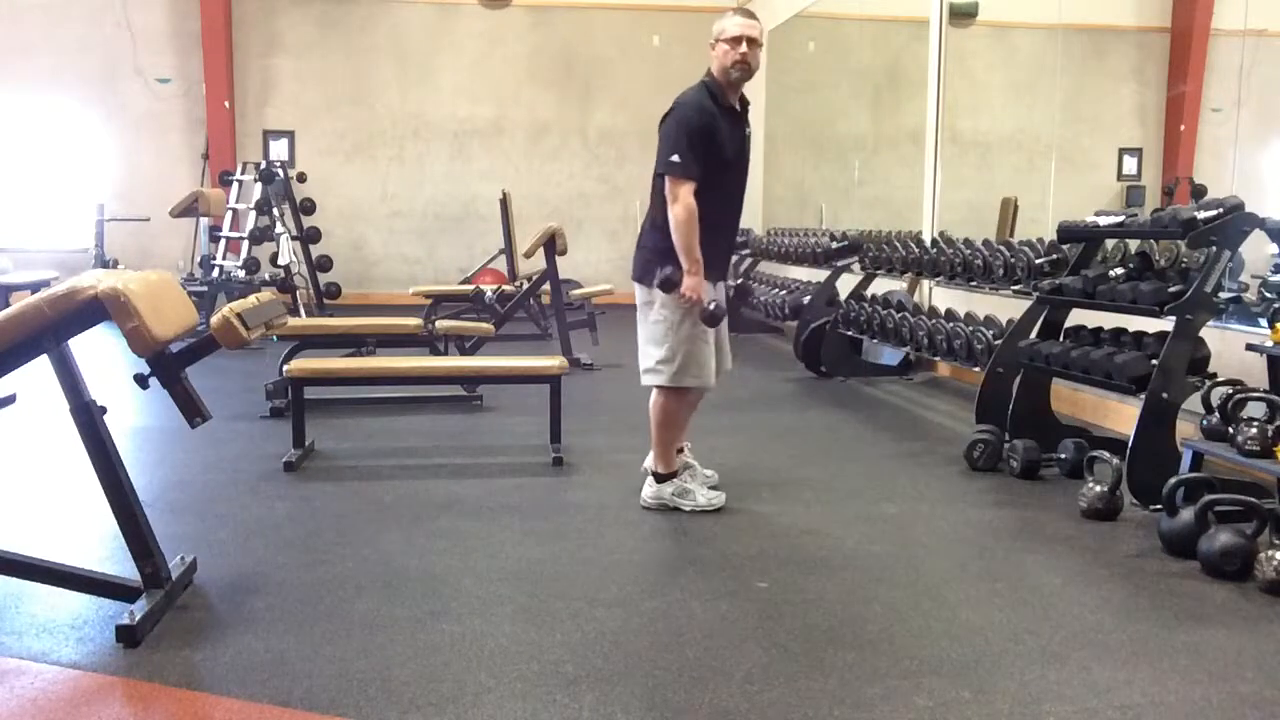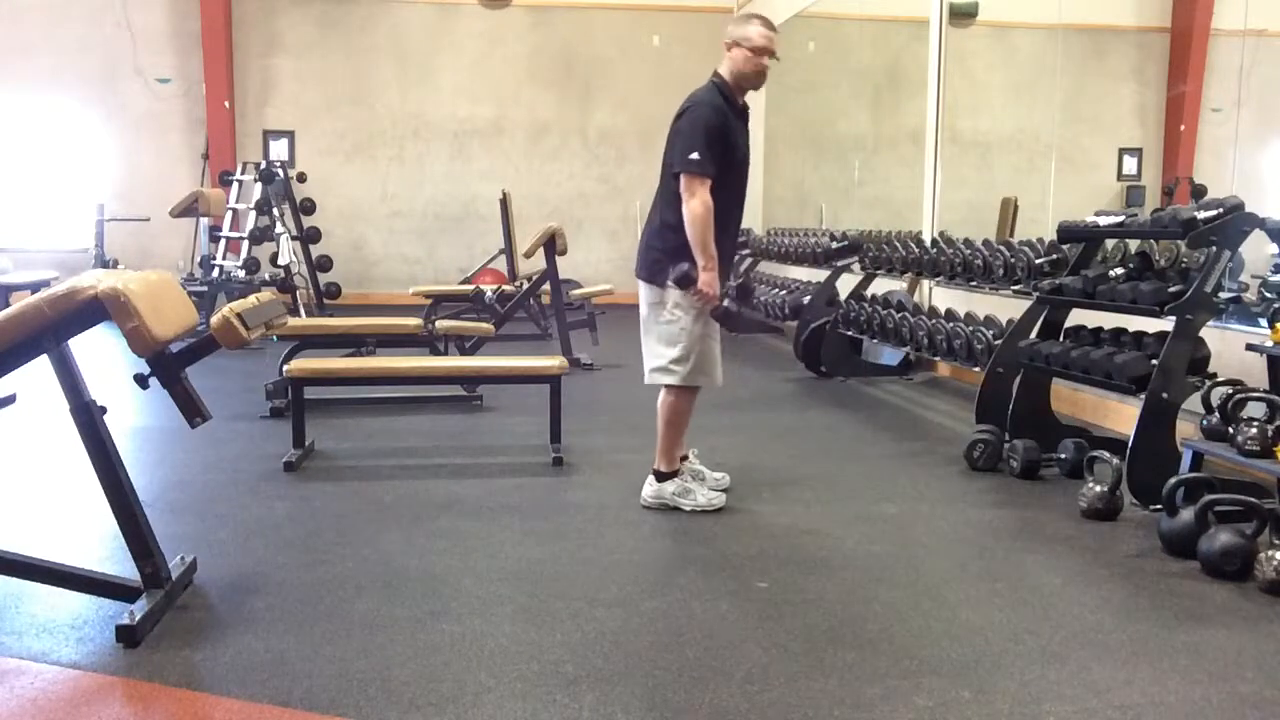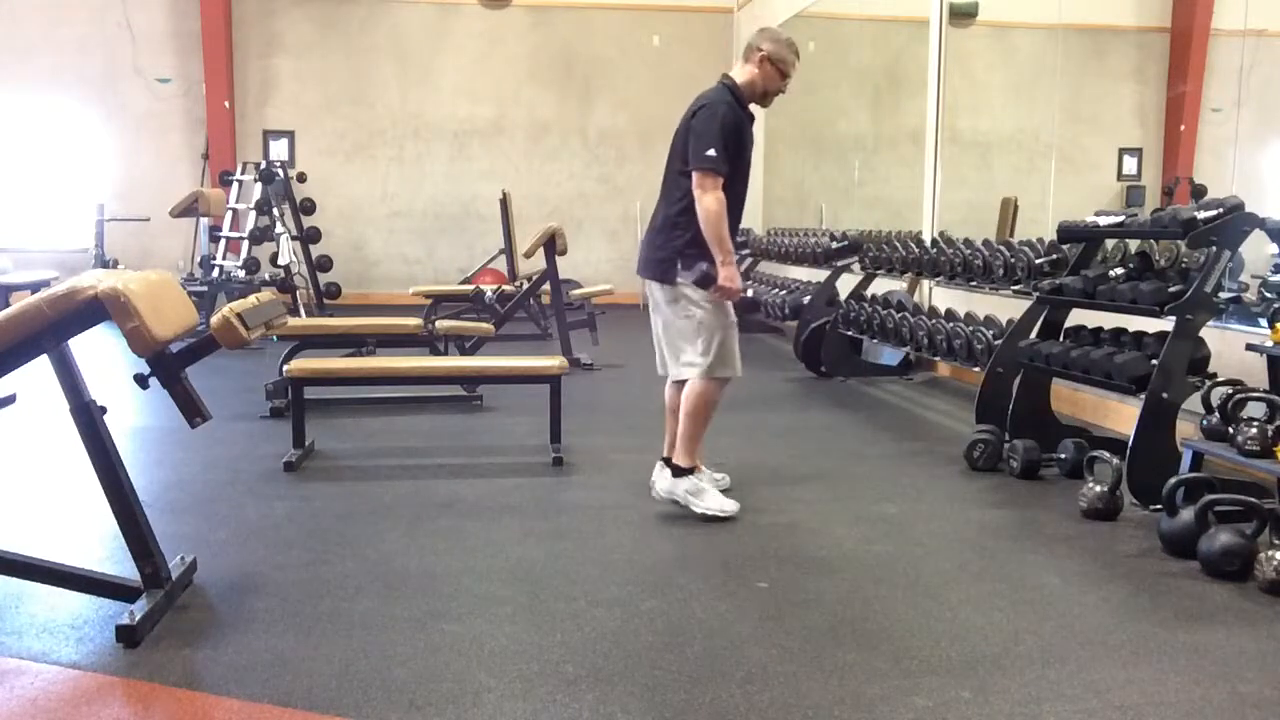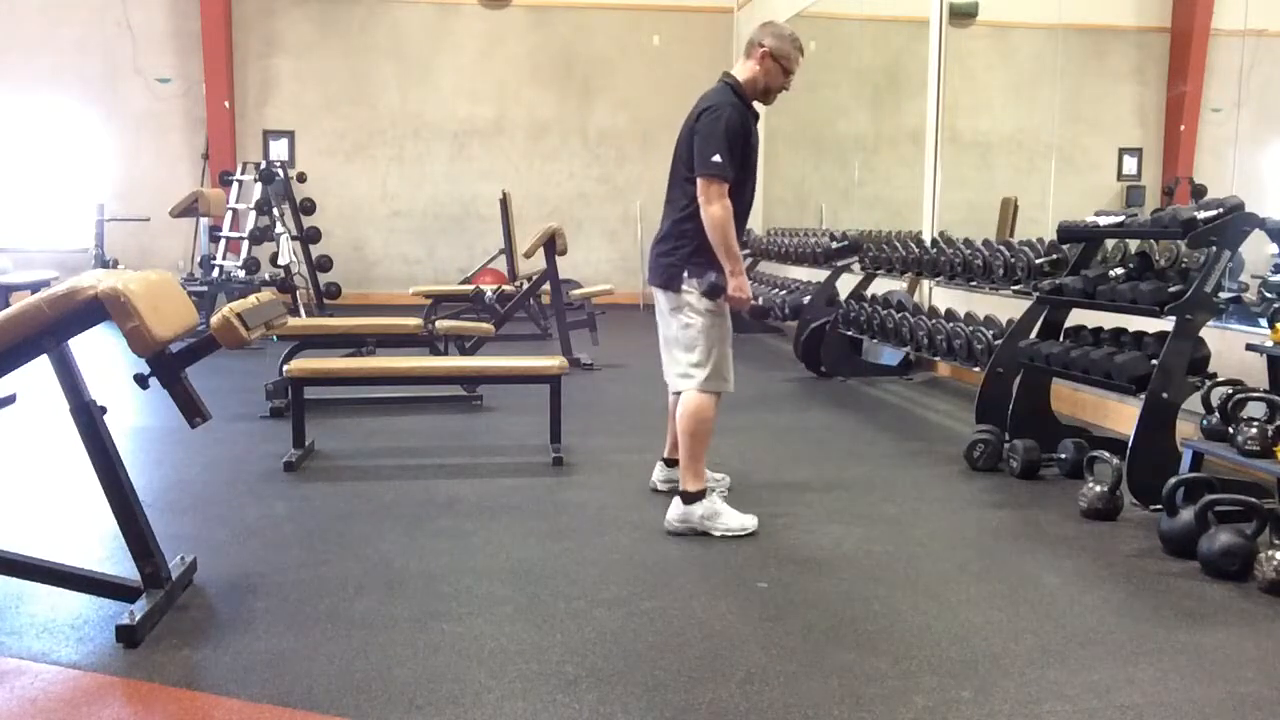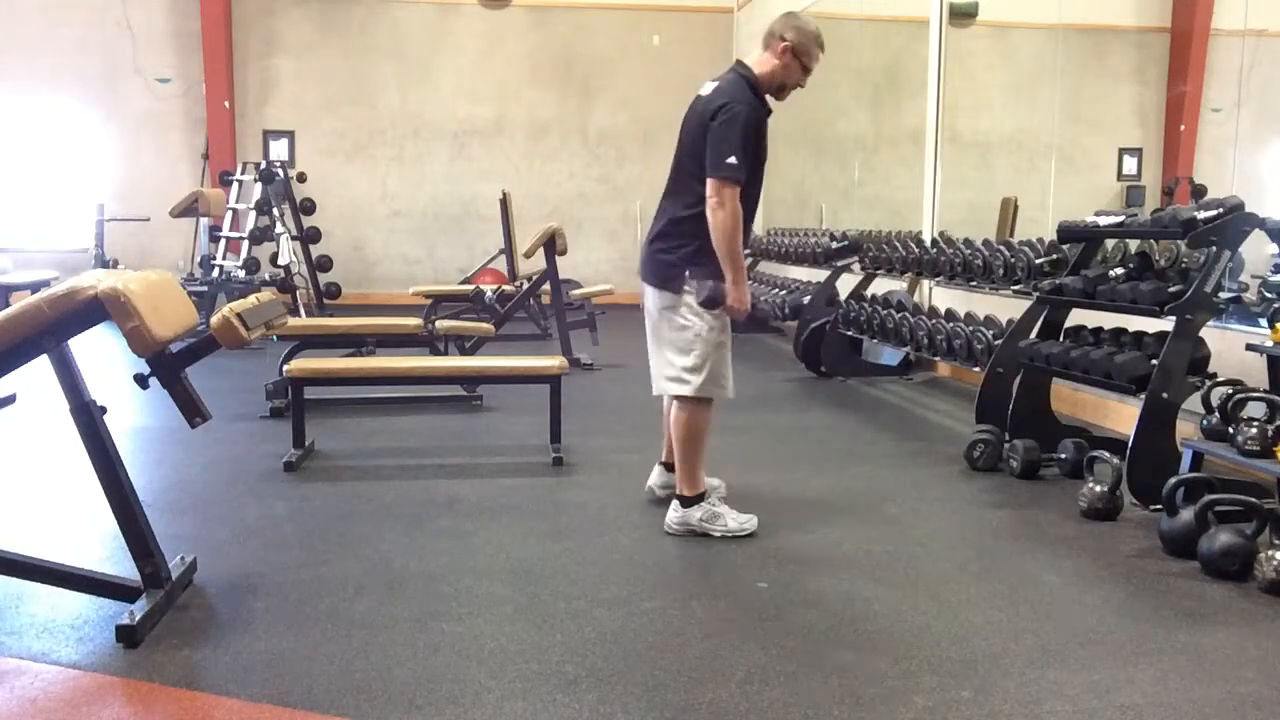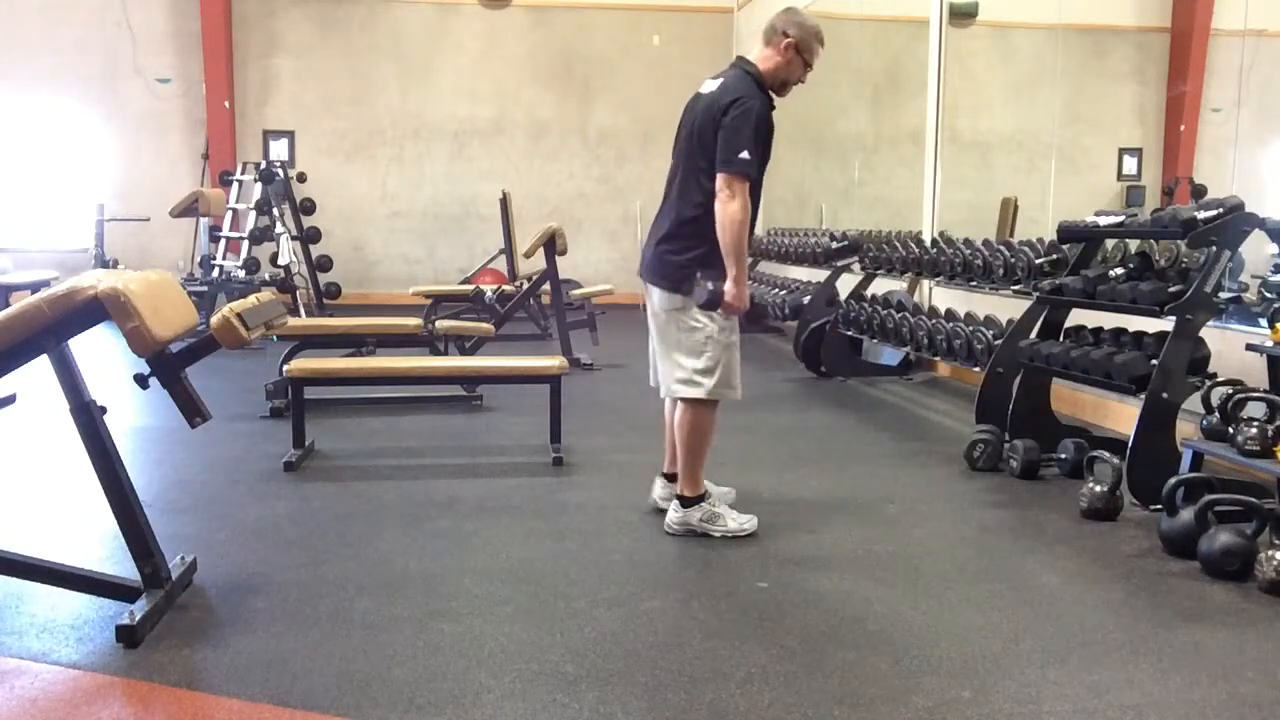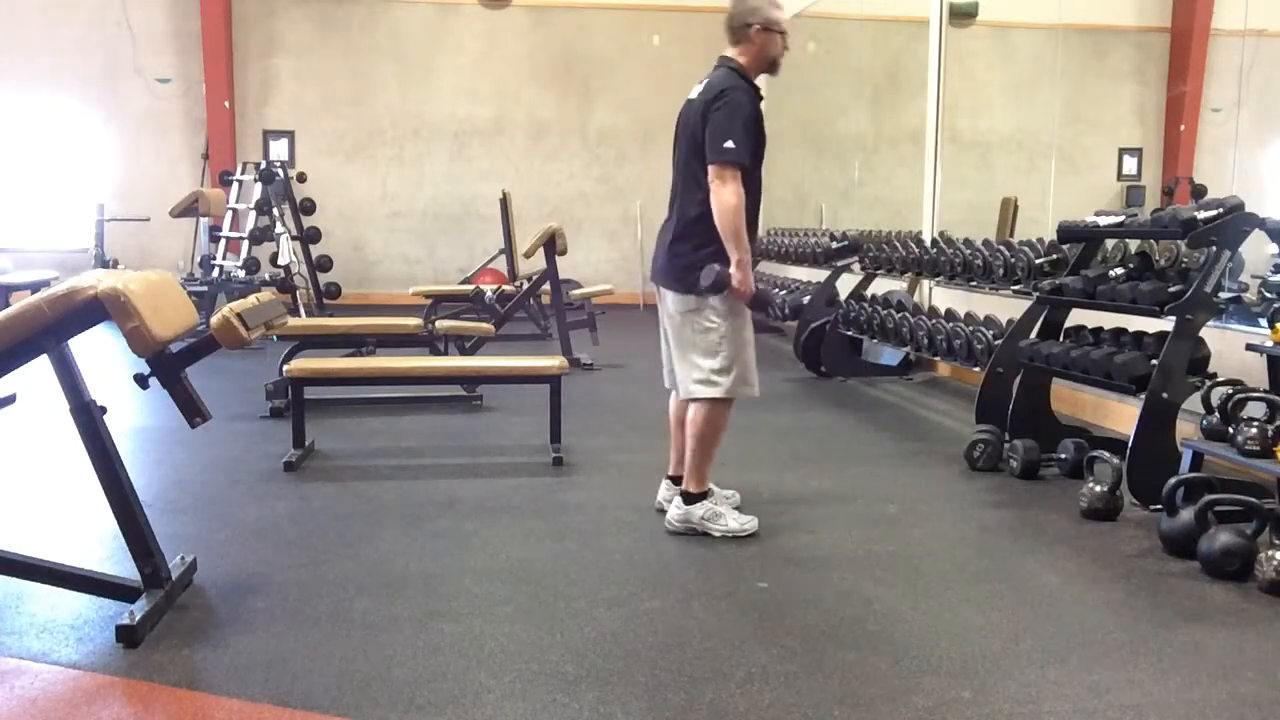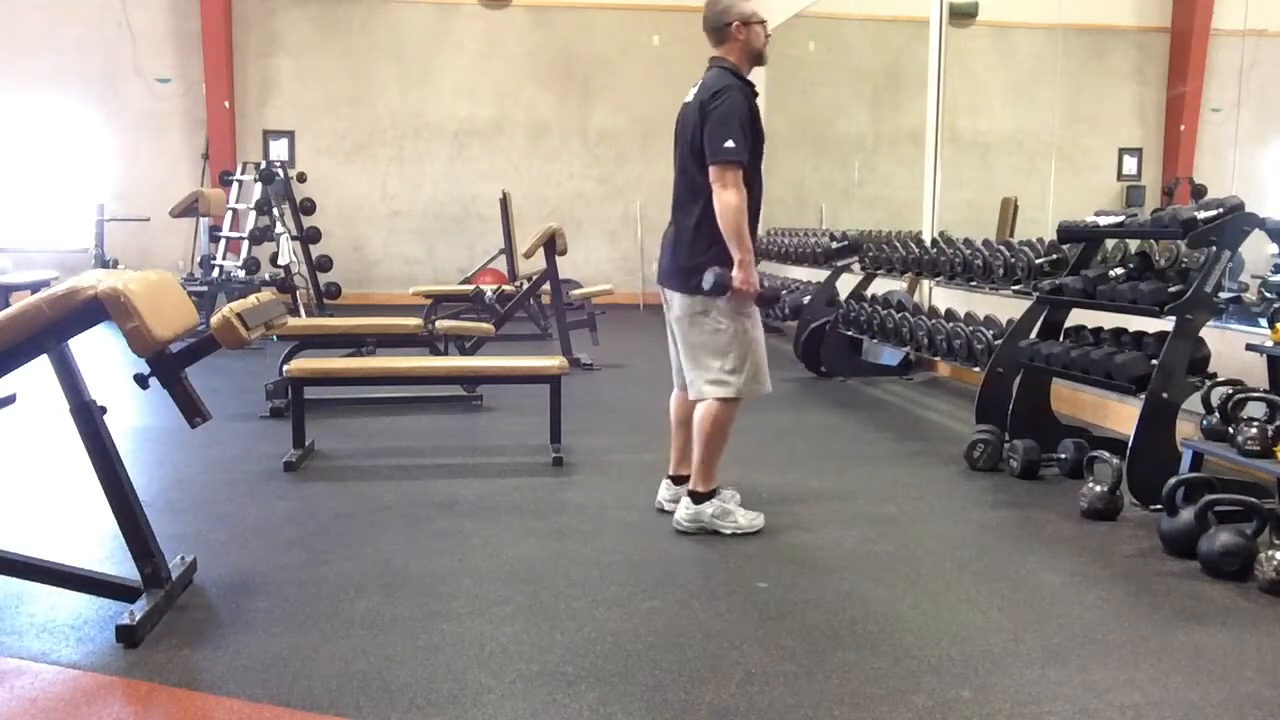
dt=0.3s
person 1, frame 1
left shoulder: (738, 111)
right shoulder: (692, 111)
right elbow: (678, 196)
right wrist: (690, 271)
left hip: (708, 268)
right hip: (675, 269)
left knee: (702, 371)
right knee: (676, 374)
left ankle: (672, 453)
right ankle: (663, 479)
person 1, frame 2
left shoulder: (732, 110)
right shoulder: (705, 109)
right elbow: (694, 194)
left wrist: (716, 265)
right wrist: (708, 268)
left hip: (682, 264)
right hip: (679, 266)
left knee: (686, 373)
right knee: (685, 374)
left ankle: (679, 462)
right ankle: (665, 479)
person 1, frame 3
left shoulder: (730, 110)
right shoulder: (719, 109)
right elbow: (706, 190)
left wrist: (718, 260)
right wrist: (726, 263)
left hip: (677, 258)
right hip: (685, 261)
left knee: (686, 369)
right knee: (711, 367)
left ankle: (674, 462)
right ankle: (682, 472)
person 1, frame 4
left shoulder: (732, 108)
right shoulder: (723, 110)
right elbow: (711, 197)
left wrist: (727, 267)
right wrist: (735, 272)
left hip: (686, 264)
right hip: (693, 268)
left knee: (688, 374)
right knee: (702, 381)
left ankle: (672, 465)
right ankle: (692, 501)
person 1, frame 5
left shoulder: (725, 90)
right shoulder: (739, 107)
right elbow: (721, 200)
right wrist: (736, 281)
left hip: (672, 258)
right hip: (690, 267)
left knee: (684, 378)
right knee: (696, 384)
left ankle: (671, 469)
right ankle: (689, 503)
person 1, frame 6
left shoulder: (718, 86)
right shoulder: (748, 102)
right elbow: (730, 195)
right wrist: (737, 276)
left hip: (668, 258)
right hip: (695, 268)
left knee: (683, 383)
right knee: (701, 387)
left ankle: (672, 481)
right ankle: (690, 504)
person 1, frame 7
left shoulder: (709, 88)
right shoulder: (735, 95)
right elbow: (724, 184)
right wrist: (740, 262)
left hip: (678, 261)
right hip: (706, 268)
left knee: (691, 382)
right knee: (718, 386)
left ankle: (678, 482)
right ankle: (693, 500)
person 1, frame 8
left shoulder: (705, 90)
right shoulder: (730, 94)
right elbow: (726, 186)
right wrist: (744, 263)
left hip: (683, 263)
right hip: (712, 269)
left knee: (693, 381)
right knee: (724, 385)
left ankle: (678, 483)
right ankle: (700, 501)
